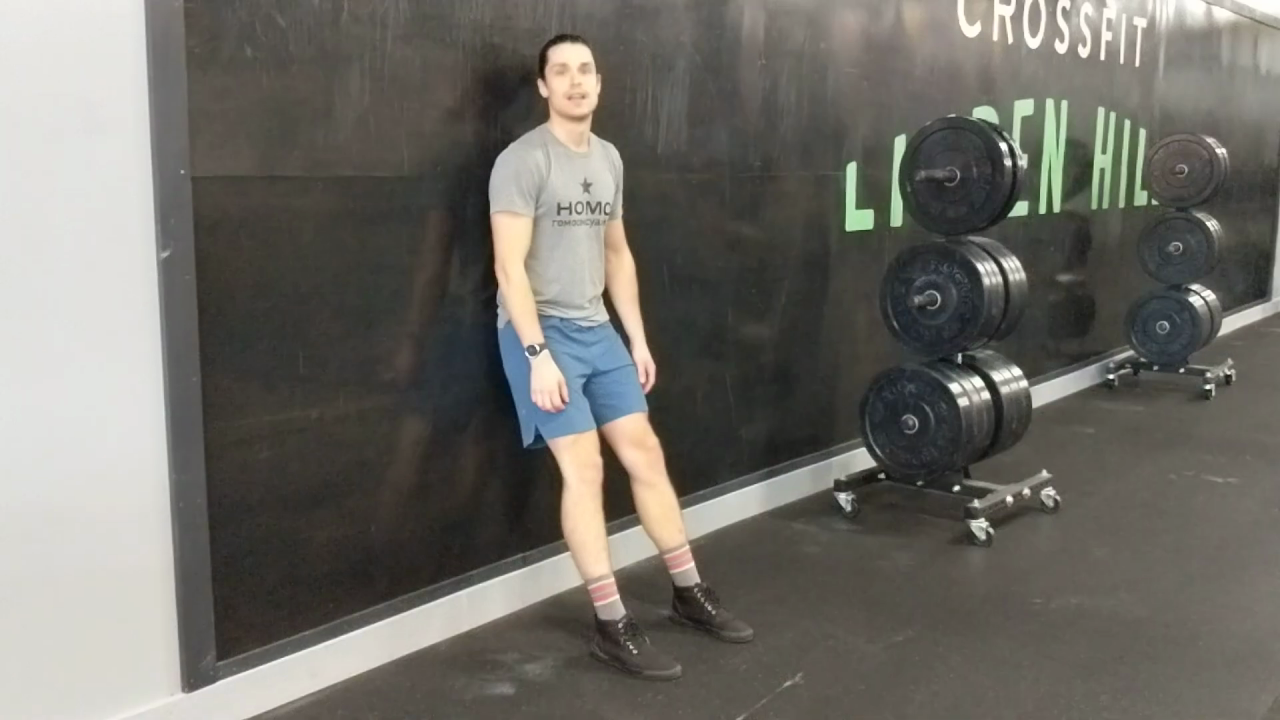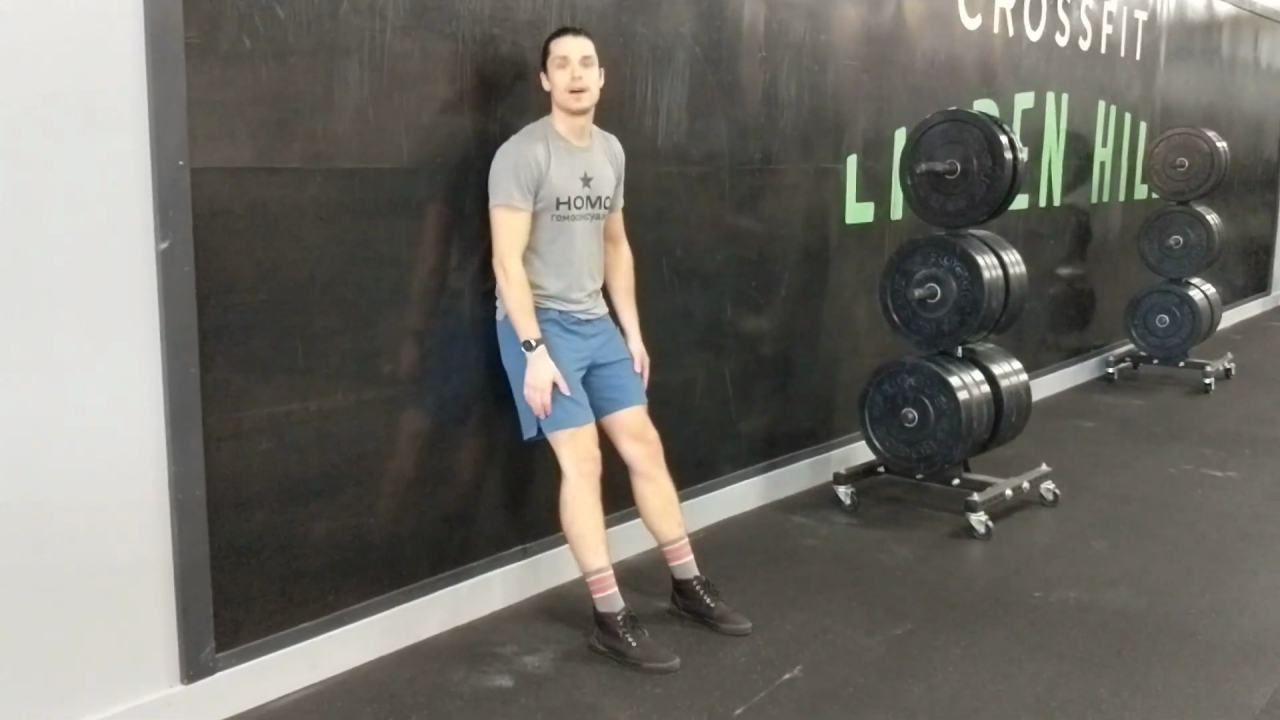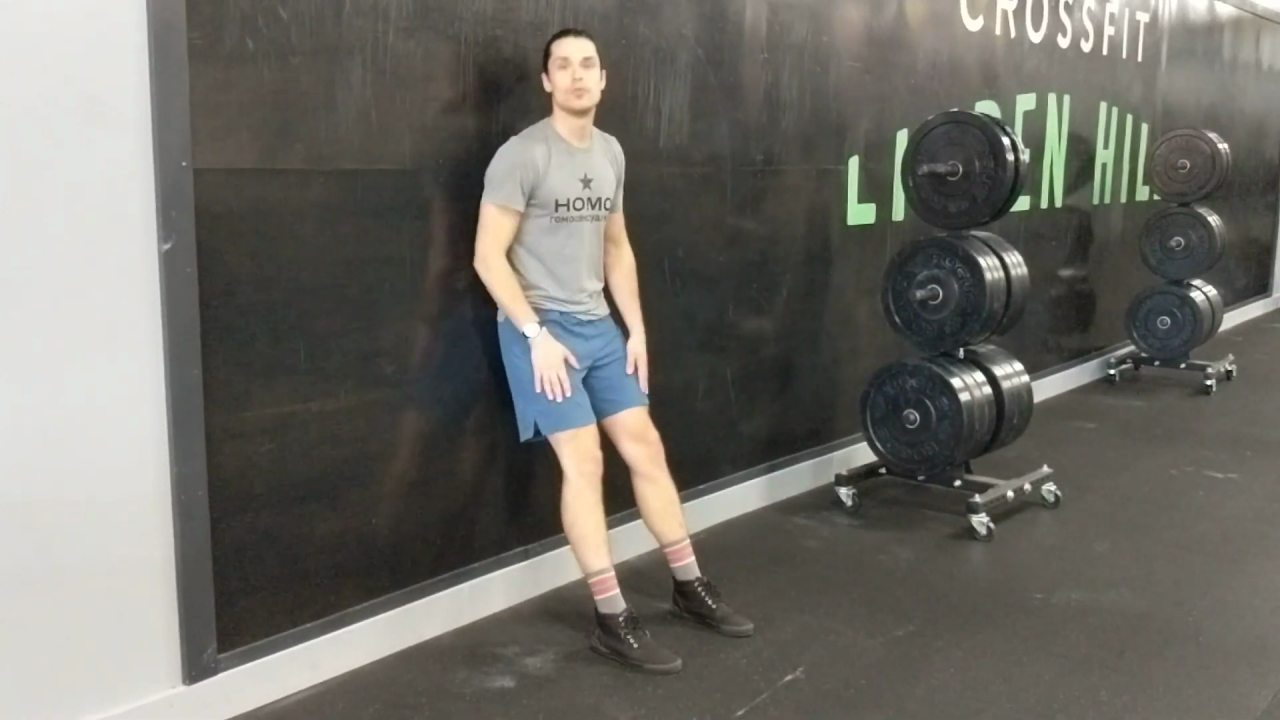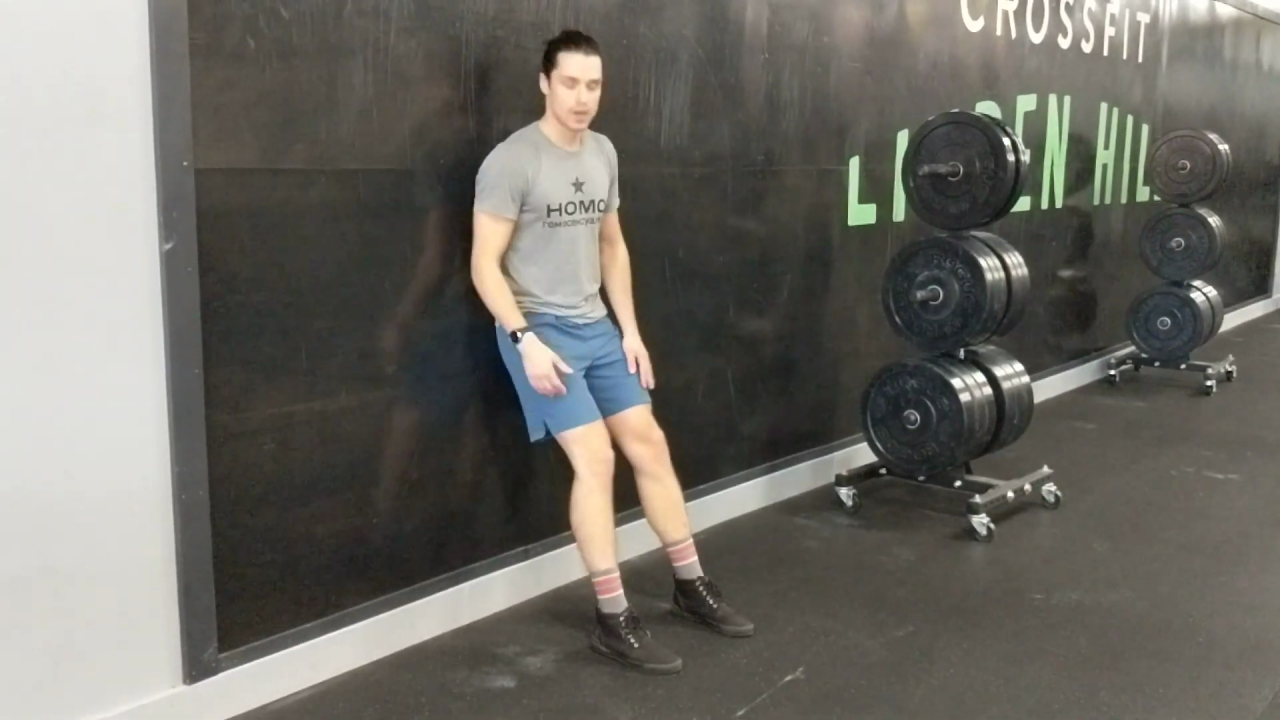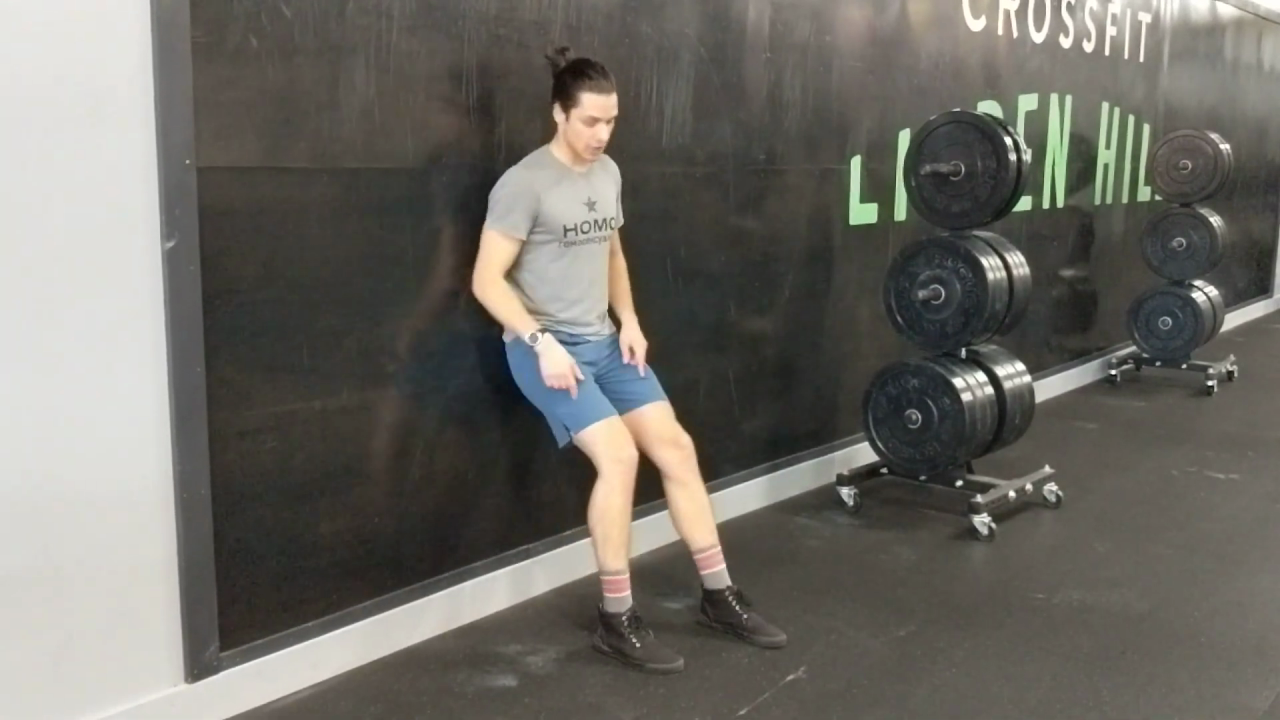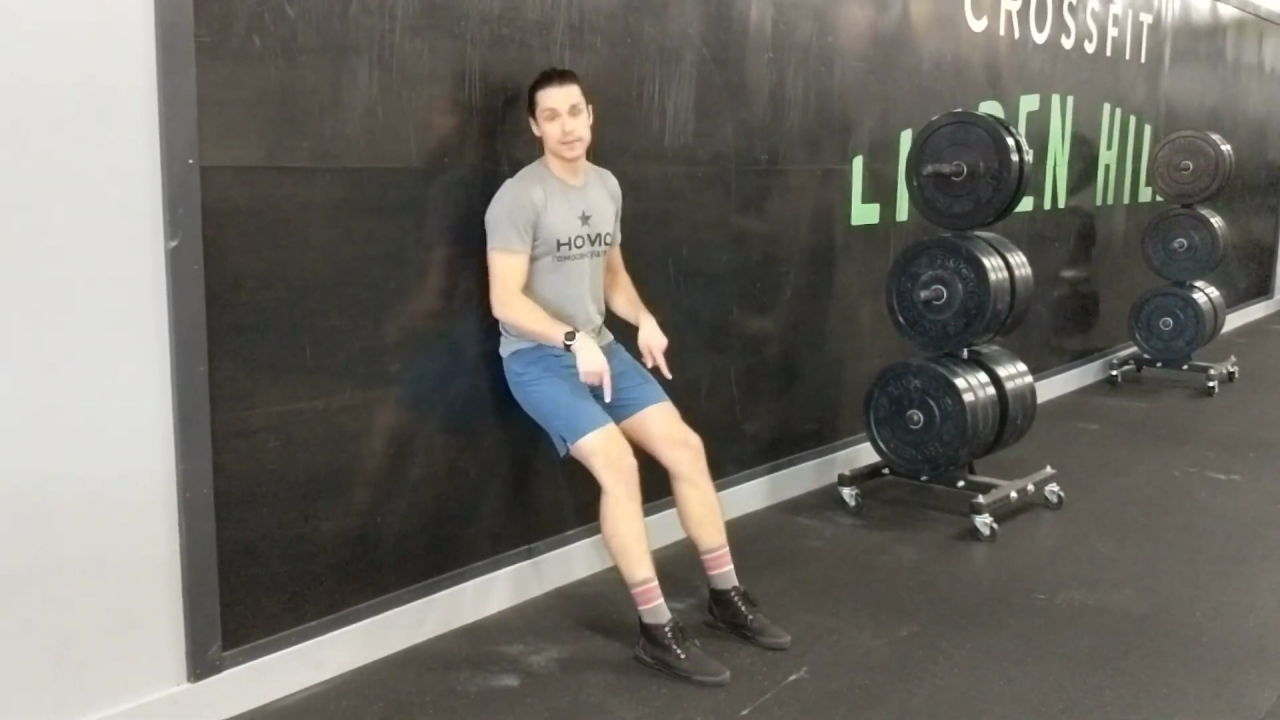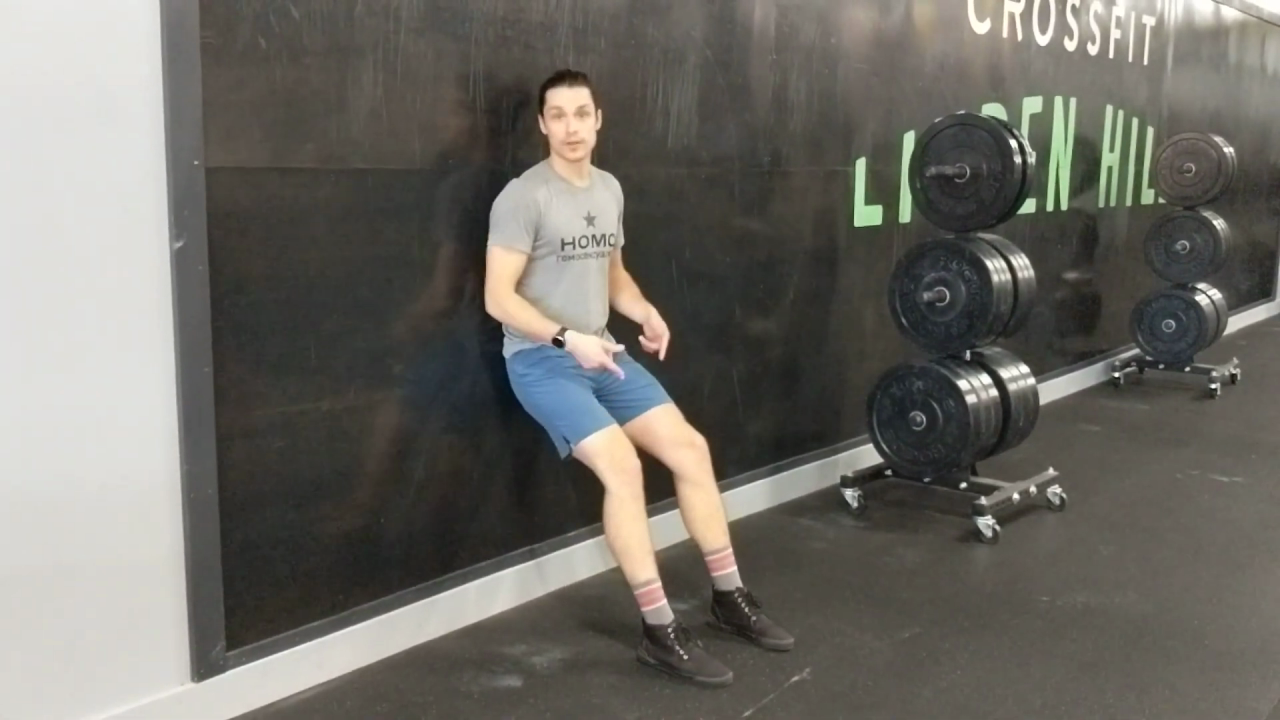
dt=0.7s
person 1, frame 1
left shoulder: (609, 158)
right shoulder: (523, 160)
right elbow: (510, 266)
left wrist: (639, 339)
right wrist: (539, 354)
left hip: (596, 329)
right hip: (541, 331)
left knee: (645, 452)
right knee: (584, 468)
left ankle: (690, 593)
right ankle: (612, 627)
person 1, frame 2
left shoulder: (610, 151)
right shoulder: (523, 154)
right elbow: (507, 262)
left wrist: (633, 332)
right wrist: (536, 351)
left hip: (596, 323)
right hip: (539, 325)
left knee: (644, 445)
right knee: (583, 462)
left ankle: (689, 586)
right ankle: (610, 619)
person 1, frame 3
left shoulder: (611, 152)
right shoulder: (523, 155)
right elbow: (488, 257)
left wrist: (637, 331)
right wrist: (537, 335)
left hip: (598, 325)
right hip: (541, 330)
left knee: (646, 446)
right knee: (584, 462)
left ankle: (690, 587)
right ankle: (612, 621)
person 1, frame 4
left shoulder: (603, 152)
right shoulder: (511, 161)
right elbow: (484, 265)
left wrist: (630, 330)
right wrist: (524, 339)
left hip: (597, 328)
right hip: (541, 333)
left knee: (650, 446)
right knee: (595, 459)
left ankle: (692, 586)
right ankle: (613, 621)
person 1, frame 5
left shoulder: (608, 172)
right shoulder: (524, 184)
right elbow: (487, 279)
left wrist: (629, 322)
right wrist: (541, 341)
left hip: (605, 343)
right hip: (549, 350)
left knee: (677, 448)
right knee: (619, 457)
left ankle: (719, 595)
right ankle: (616, 620)
person 1, frame 6
left shoulder: (607, 186)
right shoulder: (518, 197)
right elbow: (505, 301)
left wrist: (642, 320)
right wrist: (574, 341)
left hip: (599, 350)
right hip: (538, 359)
left knee: (685, 447)
right knee: (617, 464)
left ankle: (726, 596)
right ankle: (657, 630)
person 1, frame 7
left shoulder: (609, 189)
right shoulder: (523, 196)
right elbow: (498, 297)
left wrist: (646, 312)
right wrist: (567, 337)
left hip: (601, 354)
right hip: (542, 360)
left knee: (690, 448)
right knee: (622, 466)
left ankle: (729, 596)
right ankle: (659, 632)
